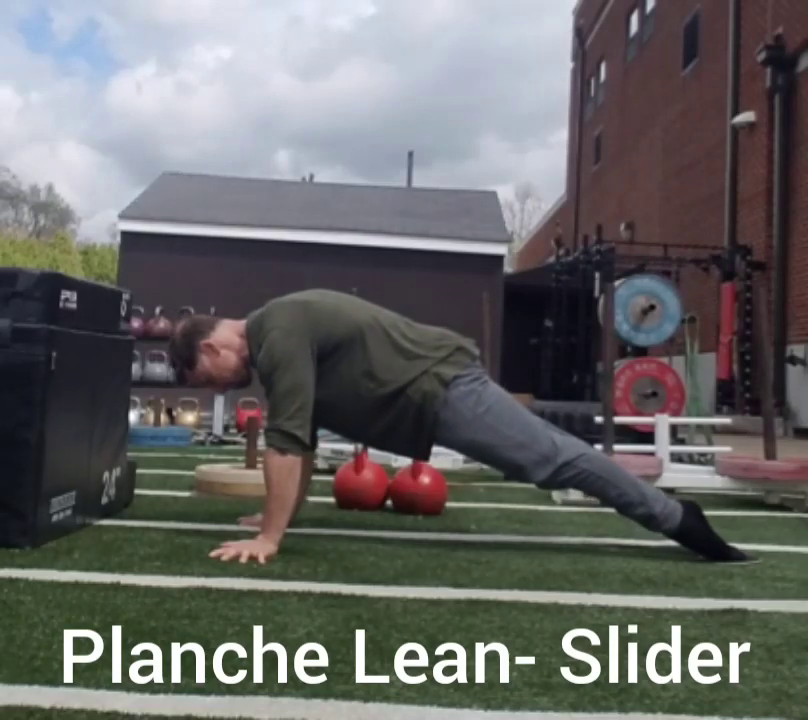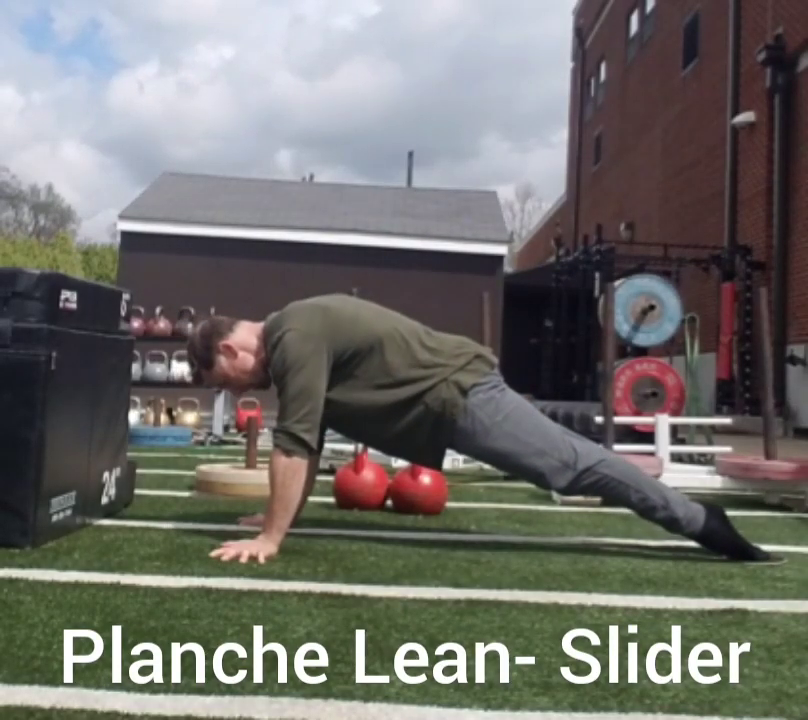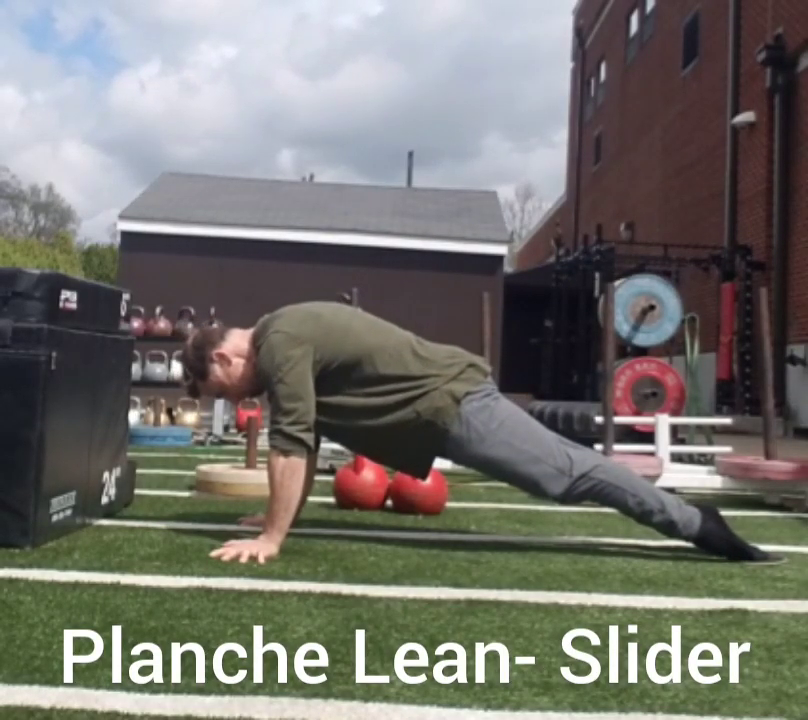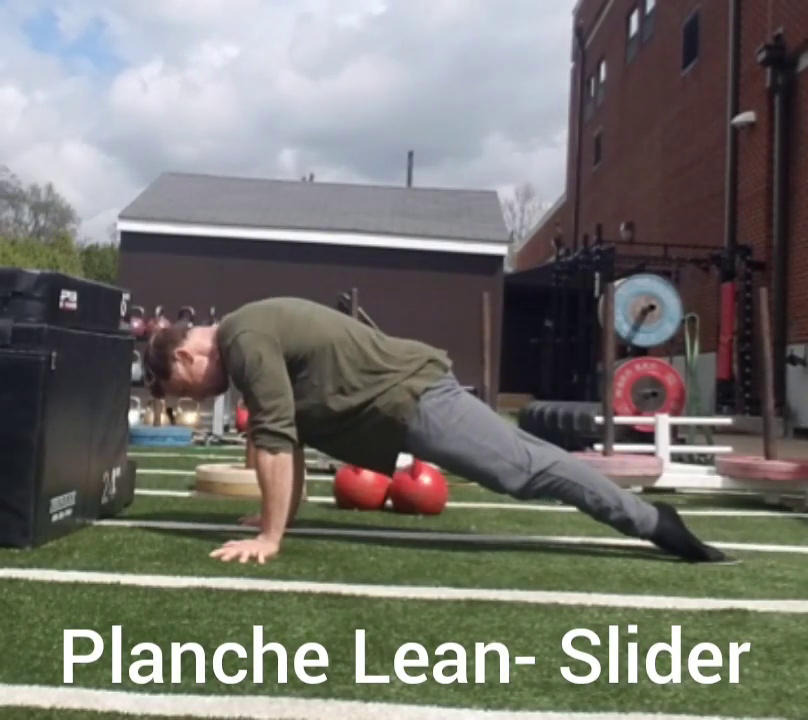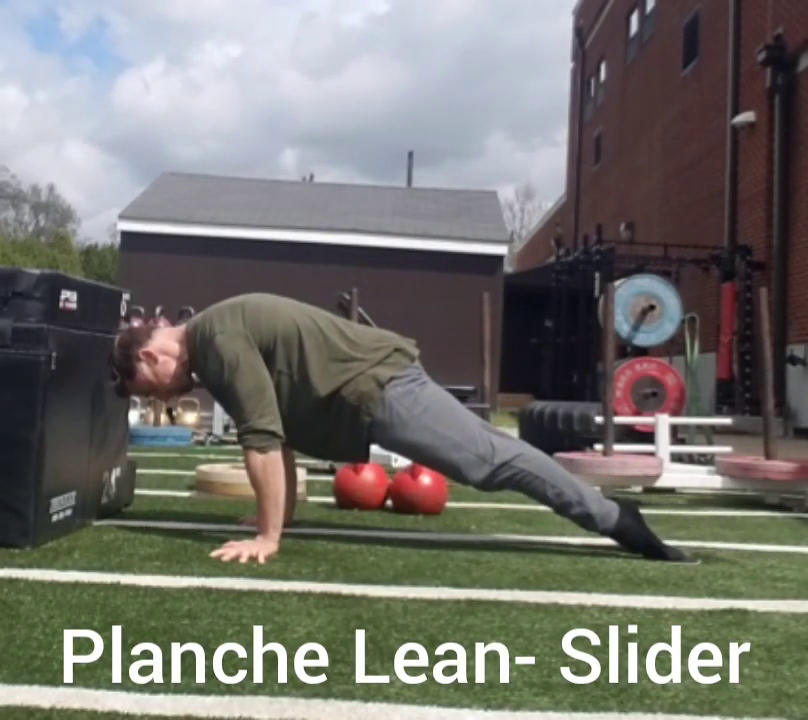
dt=1s
person 1, frame 1
left shoulder: (278, 336)
right shoulder: (276, 332)
left elbow: (285, 443)
right elbow: (304, 439)
left wrist: (268, 536)
right wrist: (281, 512)
left hip: (441, 388)
right hip: (435, 386)
left knee: (557, 461)
right knee: (556, 458)
left ankle: (677, 520)
right ankle: (676, 521)
person 1, frame 2
left shoulder: (294, 339)
right shoulder: (290, 336)
left elbow: (293, 443)
right elbow: (308, 442)
left wrist: (269, 537)
right wrist: (282, 514)
left hip: (458, 395)
right hip: (451, 392)
left knee: (574, 466)
right knee: (574, 463)
left ankle: (701, 523)
right ankle: (699, 523)
person 1, frame 3
left shoulder: (278, 346)
right shoulder: (285, 335)
left elbow: (291, 445)
right elbow: (305, 442)
left wrist: (270, 538)
right wrist: (281, 513)
left hip: (450, 403)
right hip: (449, 396)
left knee: (568, 473)
right knee: (570, 465)
left ankle: (696, 526)
right ankle: (694, 523)
person 1, frame 4
left shoulder: (244, 342)
right shoulder: (251, 333)
left elbow: (274, 440)
right elbow: (289, 431)
left wrist: (269, 537)
right wrist: (279, 512)
left hip: (410, 398)
right hip: (412, 389)
left knee: (527, 467)
right knee: (526, 460)
left ankle: (654, 523)
right ankle: (652, 521)
person 1, frame 5
left shoulder: (215, 340)
right shoulder: (217, 335)
left elbow: (262, 437)
right elbow: (274, 429)
left wrist: (268, 536)
right wrist: (278, 511)
left hip: (378, 387)
right hip: (377, 382)
left knee: (493, 460)
right knee: (493, 455)
left ankle: (615, 520)
right ankle: (614, 519)
